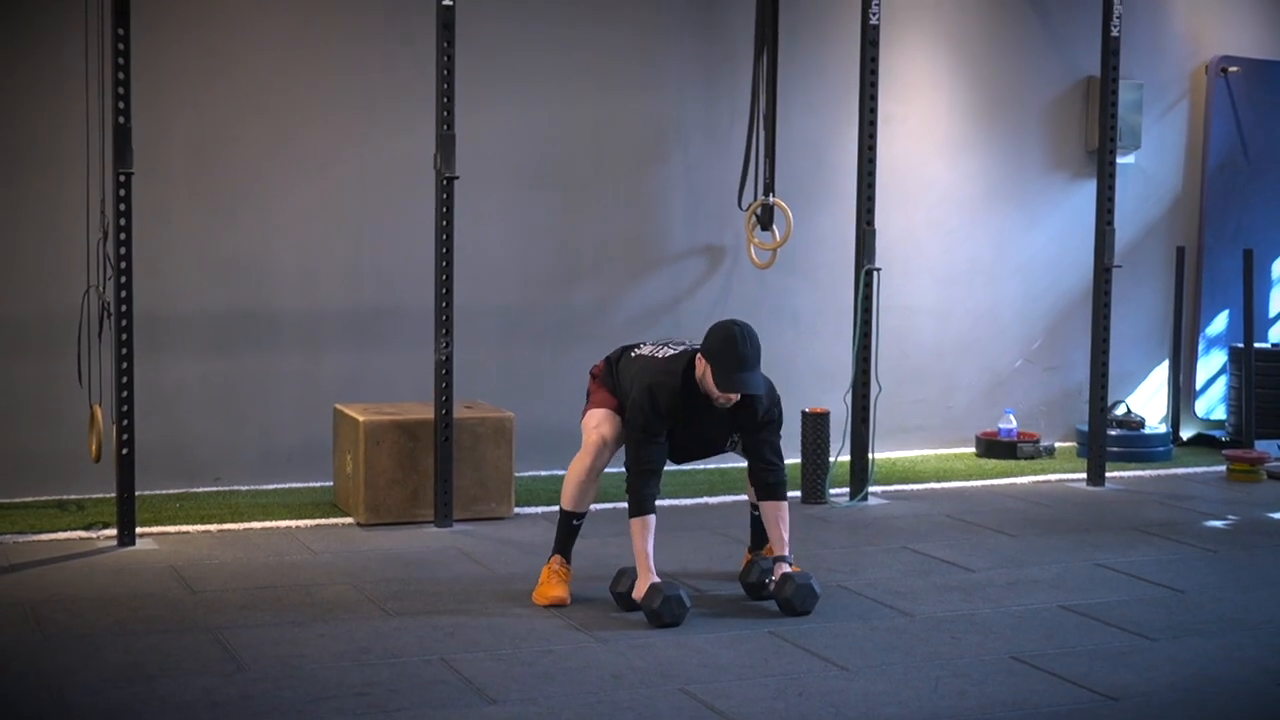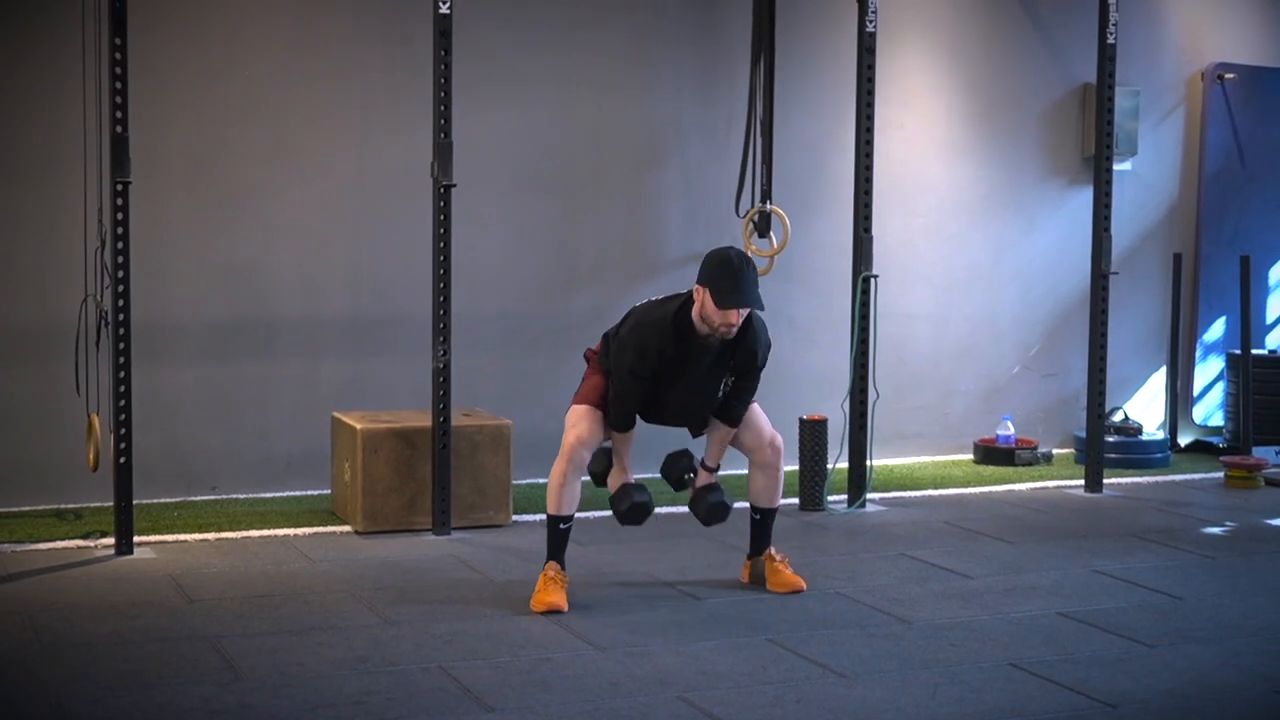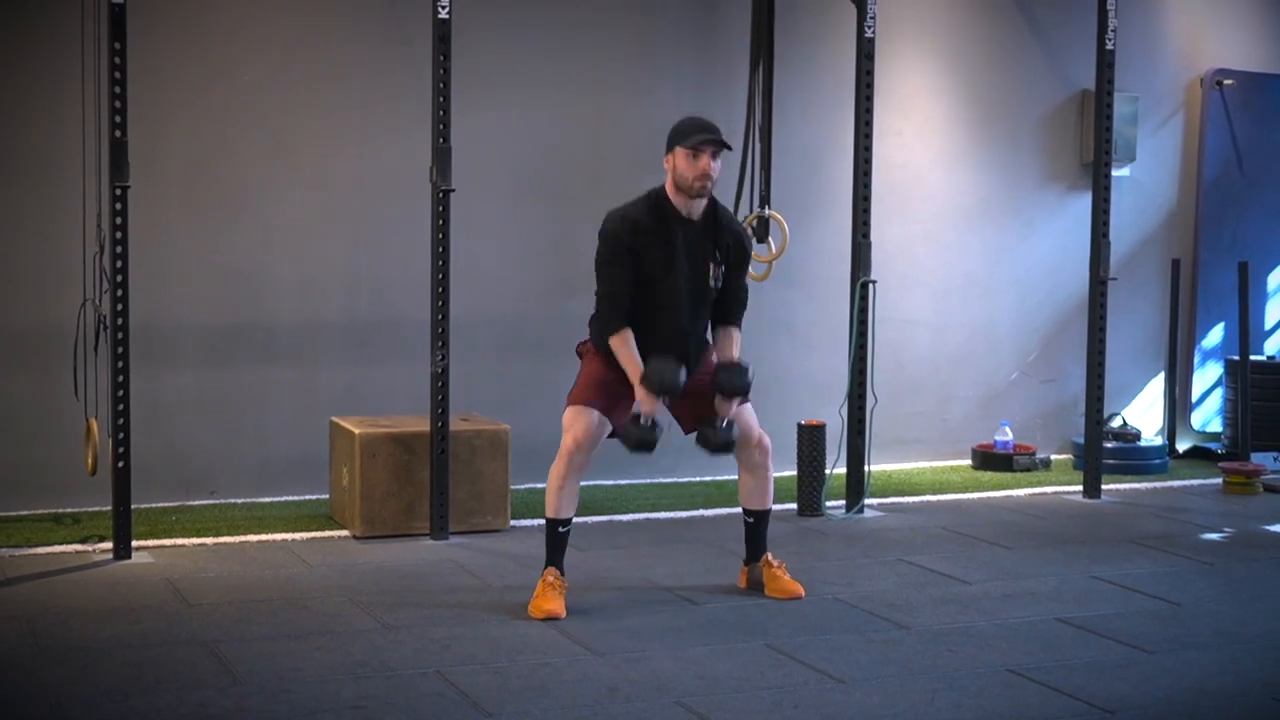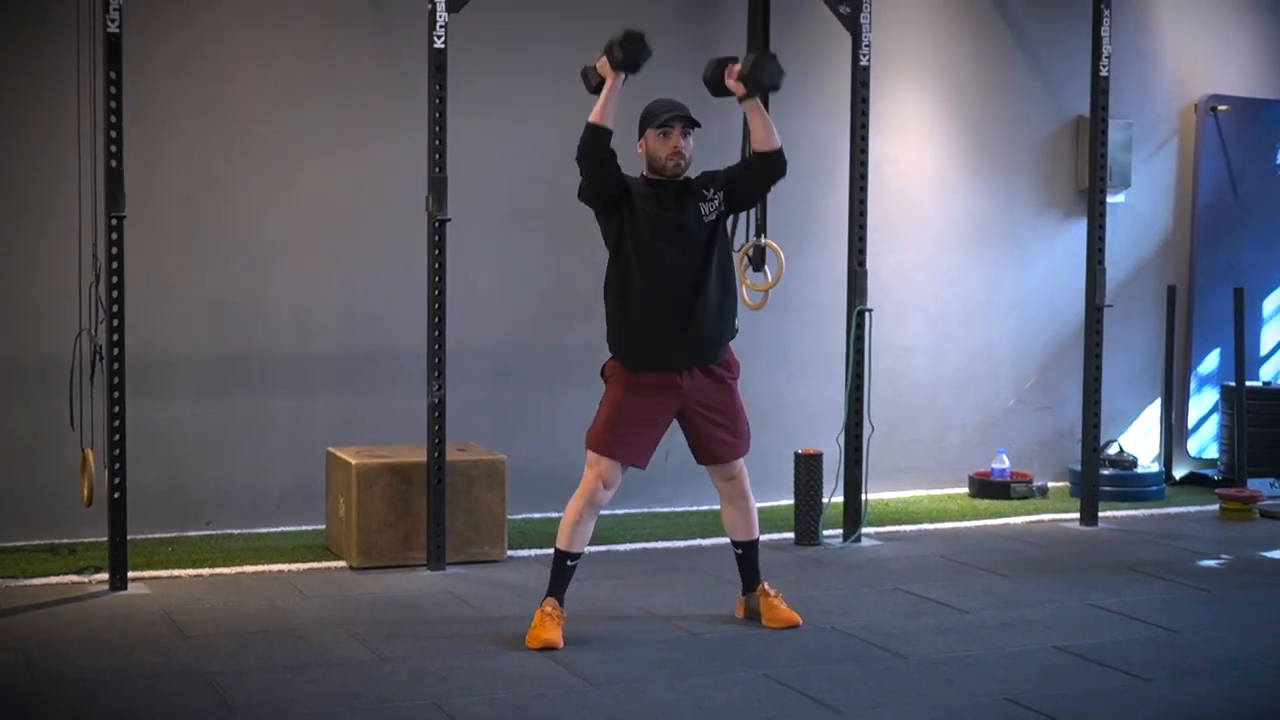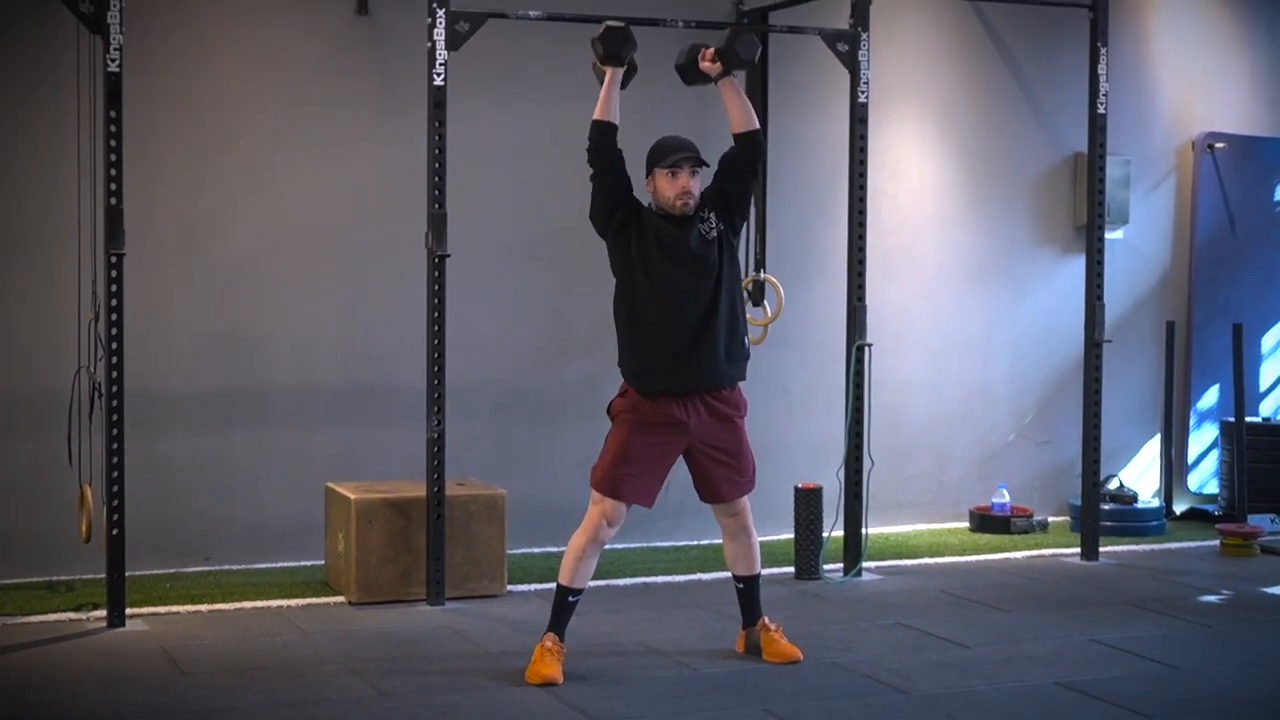
dt=0.4s
person 1, frame 1
left shoulder: (760, 396)
right shoulder: (656, 387)
left elbow: (770, 474)
right elbow: (643, 480)
left wrist: (783, 560)
right wrist: (646, 574)
right hip: (619, 386)
left knee: (766, 454)
right knee: (597, 445)
left ankle: (761, 552)
right ankle: (558, 562)
person 1, frame 2
left shoulder: (753, 338)
right shoulder: (648, 328)
left elbow: (733, 406)
right elbow: (623, 406)
left wrist: (709, 467)
right wrist: (621, 469)
right hip: (618, 376)
left knee: (769, 446)
right knee: (576, 445)
left ankle: (760, 558)
right ankle: (553, 569)
person 1, frame 3
left shoulder: (730, 234)
right shoulder: (628, 224)
left elbow: (728, 313)
right elbow: (613, 314)
right wrist: (640, 381)
left hip: (690, 358)
right hip: (617, 353)
left knee: (756, 444)
right knee: (575, 444)
left ankle: (757, 564)
right ankle: (552, 574)
person 1, frame 4
left shoulder: (712, 192)
right shoulder: (623, 197)
left elbow: (769, 166)
right elbow: (591, 157)
left wrist: (749, 96)
right wrist: (611, 85)
left hip: (710, 369)
right hip: (641, 373)
left knee: (735, 482)
right knee: (597, 485)
left ankle: (754, 594)
right ankle: (552, 605)
person 1, frame 5
left shoulder: (720, 218)
right shoulder: (628, 226)
left elbow: (749, 150)
right elbow: (603, 158)
left wrist: (725, 79)
right wrist: (611, 76)
left hip: (718, 403)
right hip: (649, 405)
left knee: (737, 517)
right knee: (602, 520)
left ankle: (755, 628)
right ankle: (553, 639)
